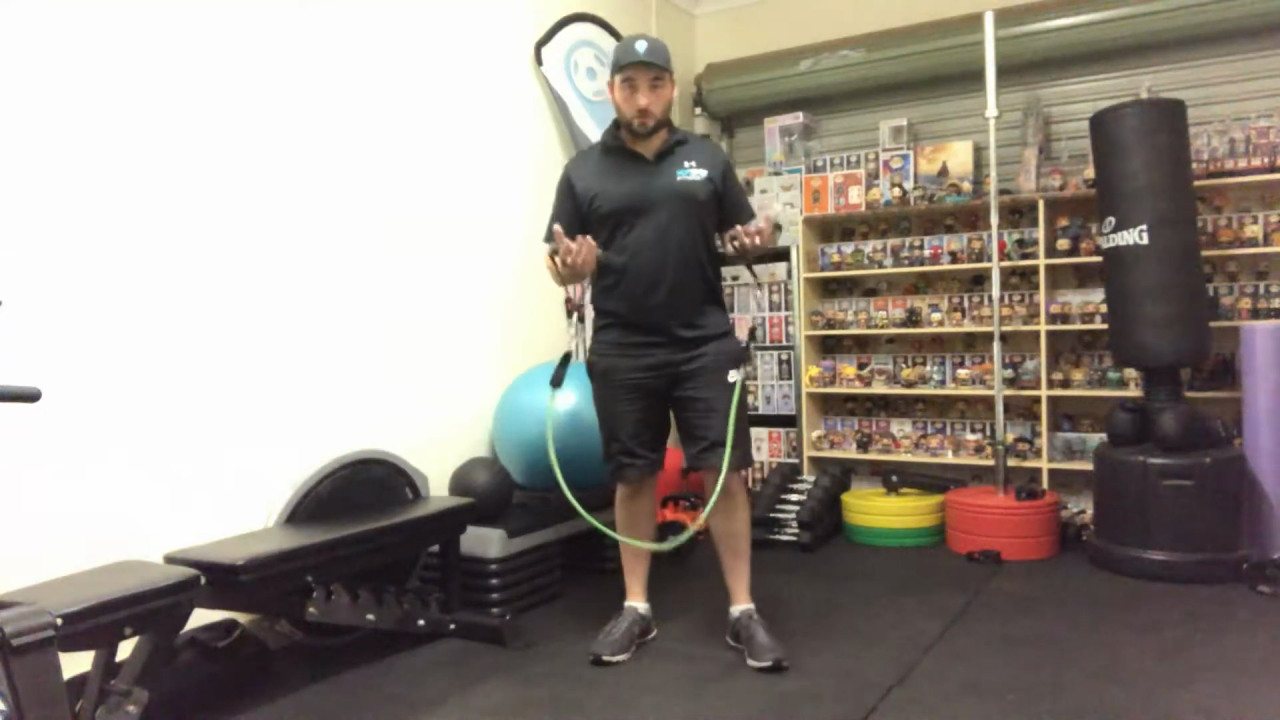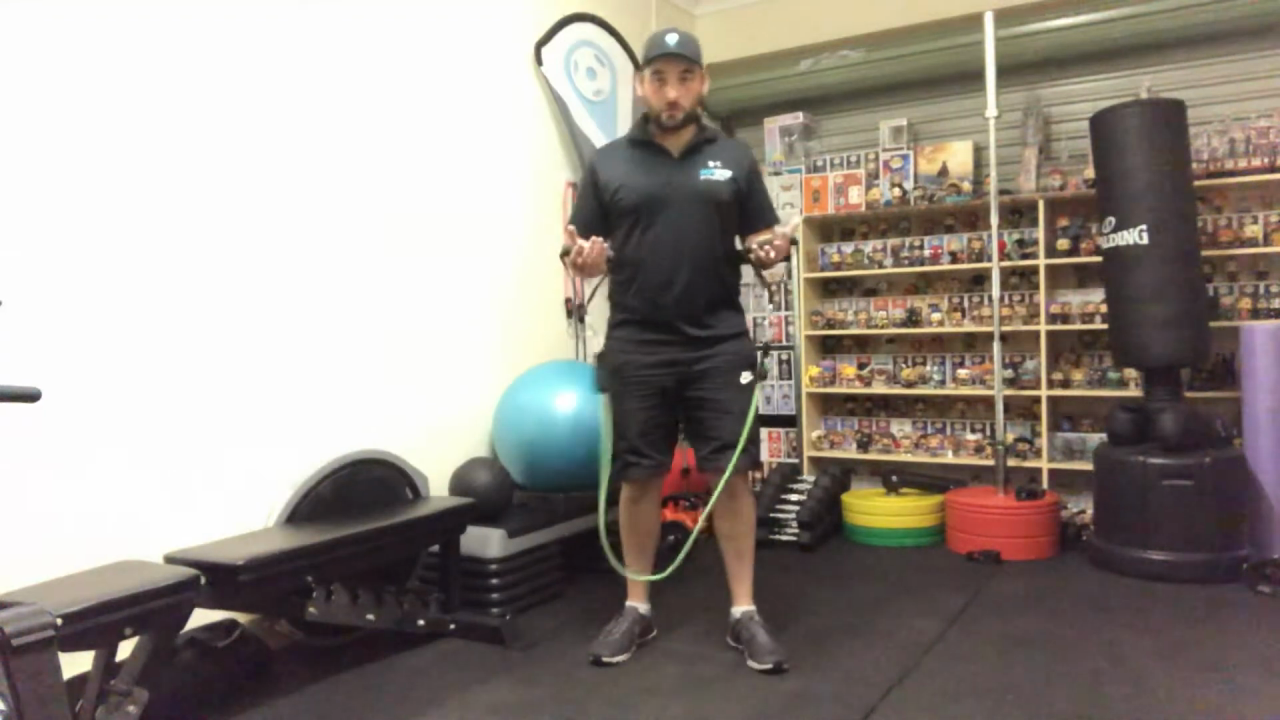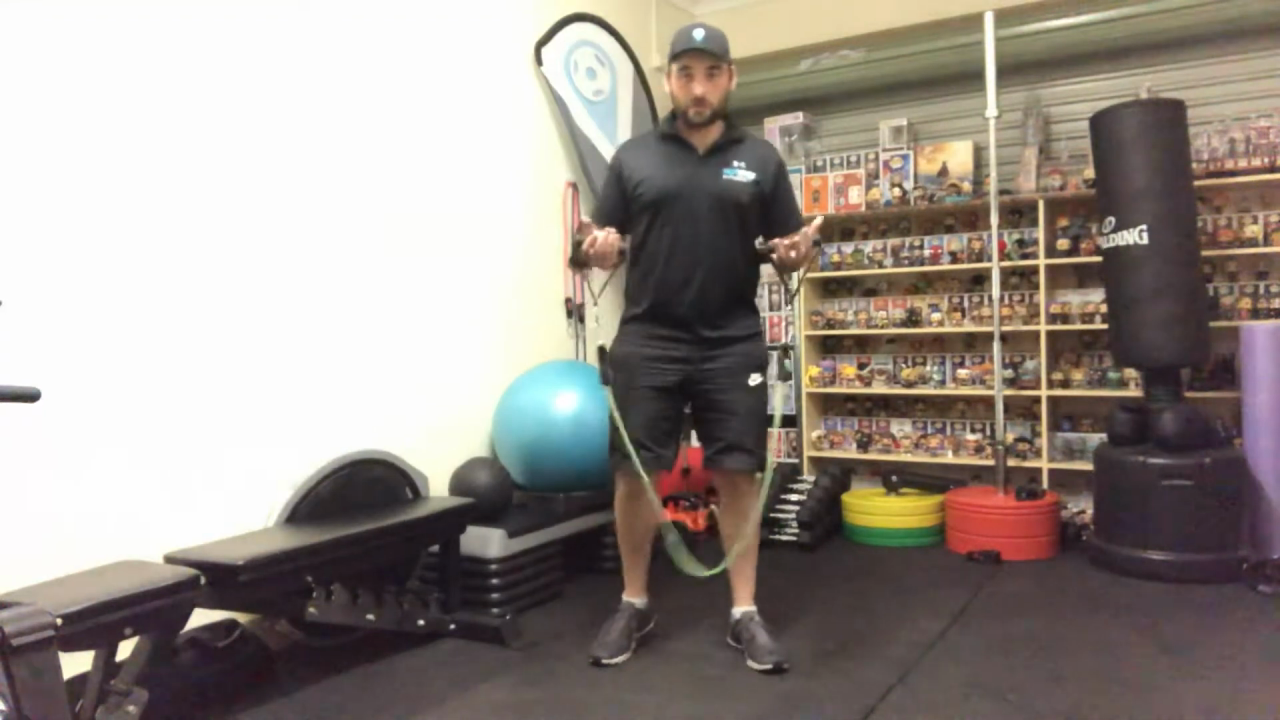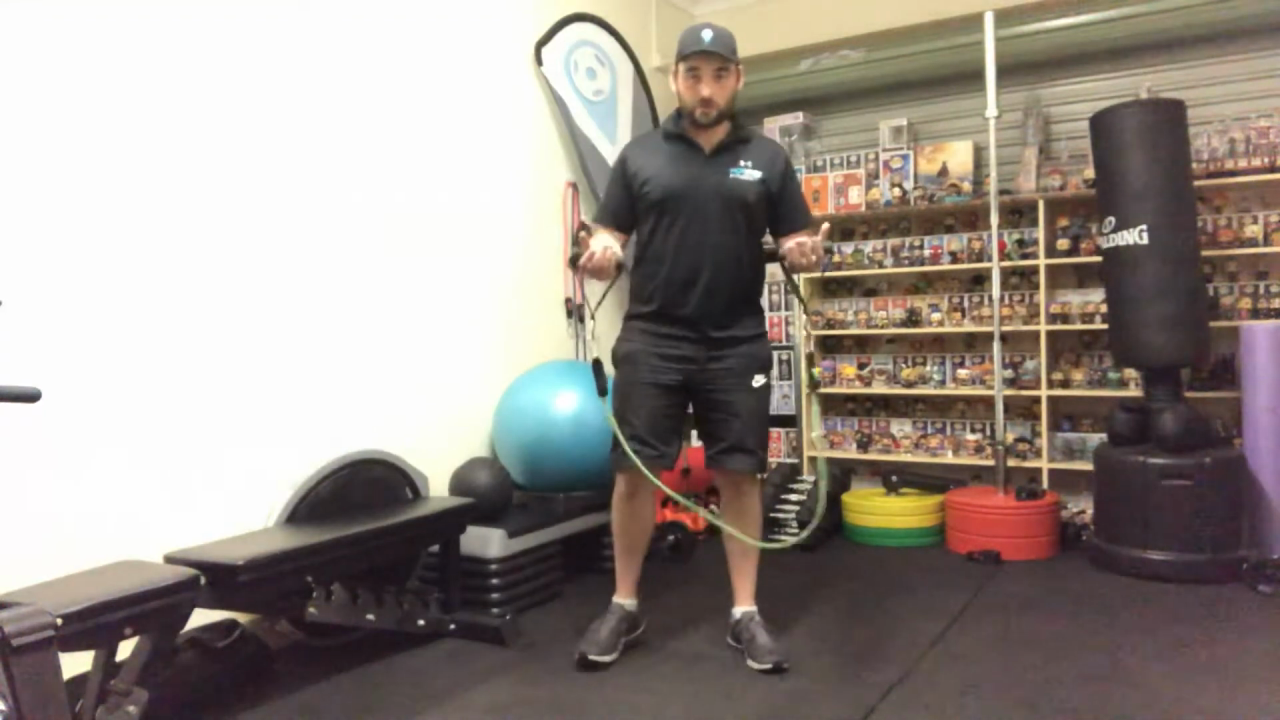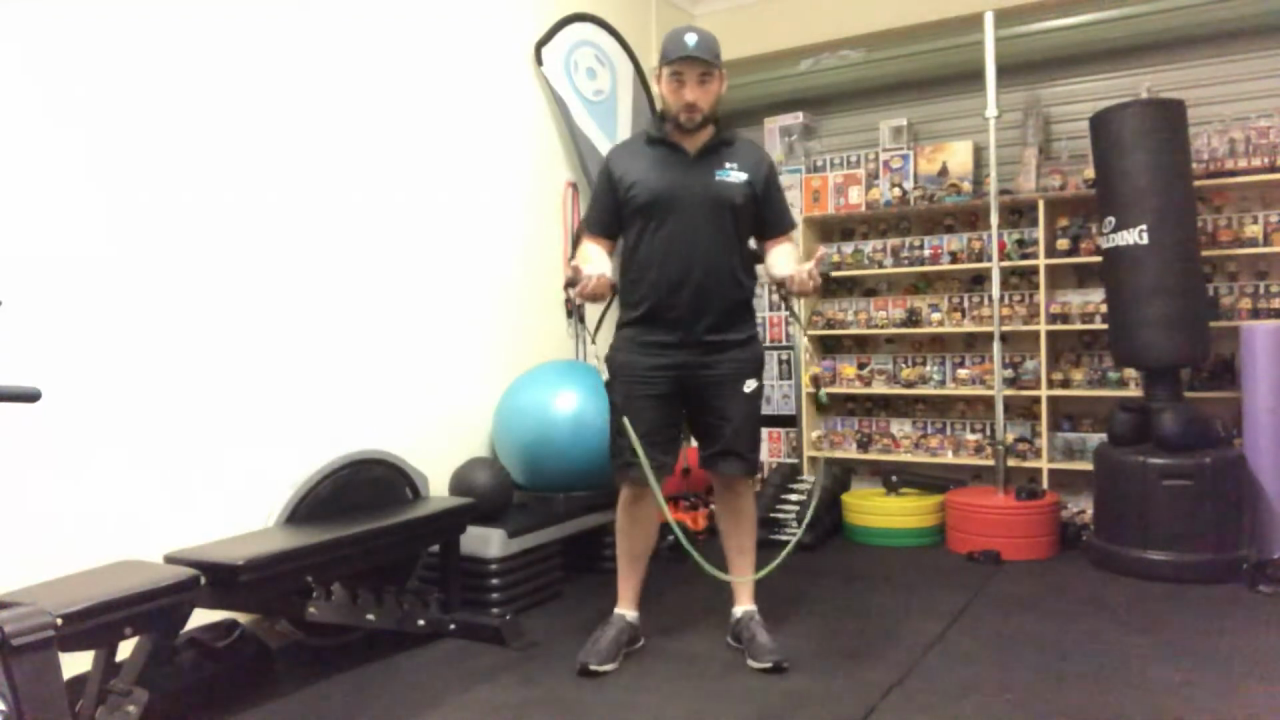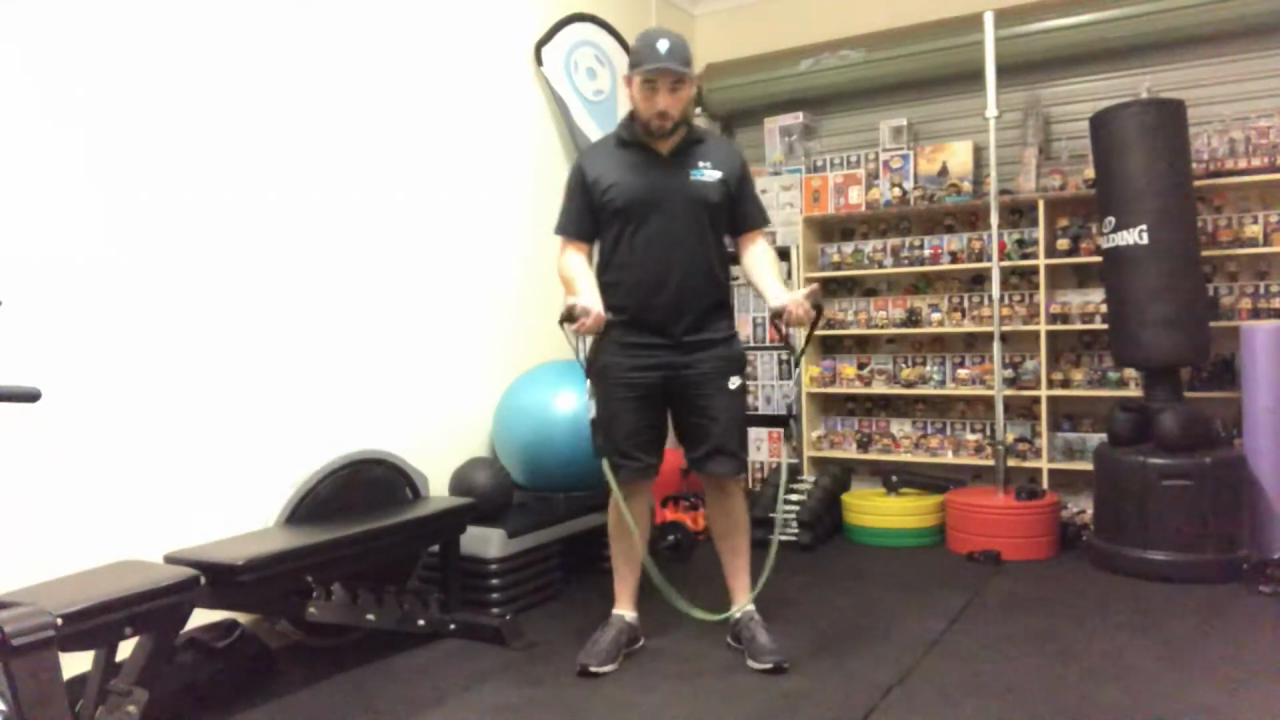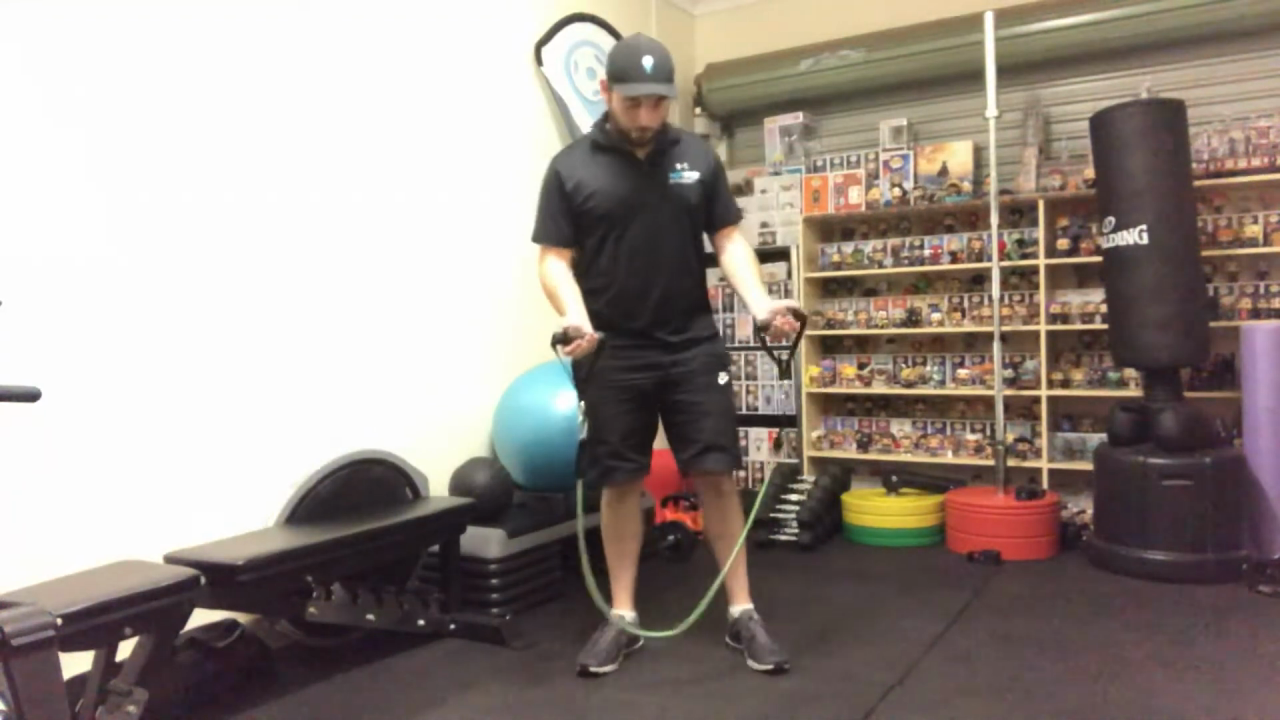
dt=0.2s
person 1, frame 1
left shoulder: (708, 158)
right shoulder: (584, 171)
left elbow: (739, 233)
right elbow: (561, 261)
left wrist: (753, 237)
right wrist: (567, 263)
left hip: (706, 343)
right hip: (622, 351)
left knee: (725, 471)
right knee: (633, 477)
left ankle: (742, 611)
right ankle: (636, 609)
person 1, frame 2
left shoulder: (733, 158)
right shoulder: (609, 163)
left elbow: (761, 239)
right elbow: (585, 246)
left wrist: (774, 249)
right wrist: (584, 258)
left hip: (719, 343)
right hip: (636, 346)
left knee: (731, 473)
right knee: (637, 477)
left ankle: (744, 613)
right ankle: (636, 609)
person 1, frame 3
left shoulder: (760, 159)
right shoulder: (634, 156)
left elbow: (786, 242)
right elbow: (604, 235)
left wrist: (797, 252)
right wrist: (600, 249)
left hip: (732, 343)
right hip: (648, 339)
left knee: (738, 473)
right knee: (634, 472)
left ankle: (744, 614)
right ankle: (634, 603)
person 1, frame 4
left shoulder: (767, 158)
right shoulder: (640, 155)
left elbow: (793, 237)
right elbow: (610, 233)
left wrist: (803, 254)
right wrist: (601, 256)
left hip: (737, 343)
right hip: (652, 339)
left knee: (739, 474)
right knee: (636, 471)
left ankle: (745, 614)
right ankle: (624, 606)
person 1, frame 5
left shoulder: (750, 160)
right shoulder: (624, 161)
left elbow: (776, 242)
right elbow: (596, 243)
left wrist: (792, 272)
right wrist: (593, 273)
left hip: (729, 347)
right hip: (643, 347)
left knee: (734, 476)
right knee: (638, 479)
left ankle: (745, 613)
right ankle: (625, 615)
person 1, frame 6
left shoulder: (722, 158)
right shoulder: (596, 163)
left elbow: (751, 241)
right elbow: (575, 249)
left wrist: (778, 296)
right wrist: (585, 299)
left hip: (709, 346)
right hip: (625, 350)
left knee: (723, 476)
right knee: (629, 480)
left ankle: (743, 613)
right ankle: (624, 616)
person 1, frame 7
left shoulder: (697, 156)
right shoulder: (570, 167)
left elbow: (729, 238)
right elbow: (555, 258)
left wrist: (759, 303)
right wrist: (575, 317)
left hip: (693, 345)
right hip: (613, 354)
left knee: (715, 475)
right knee: (619, 481)
left ankle: (741, 614)
right ankle: (622, 616)
